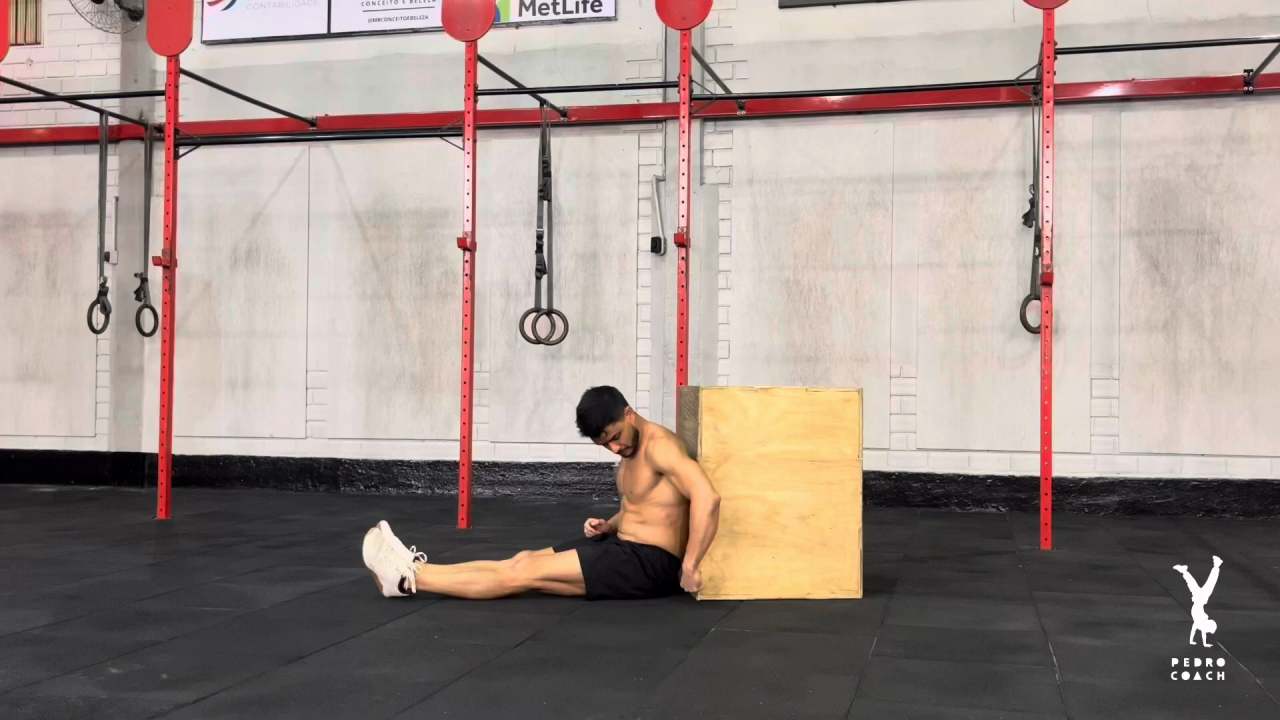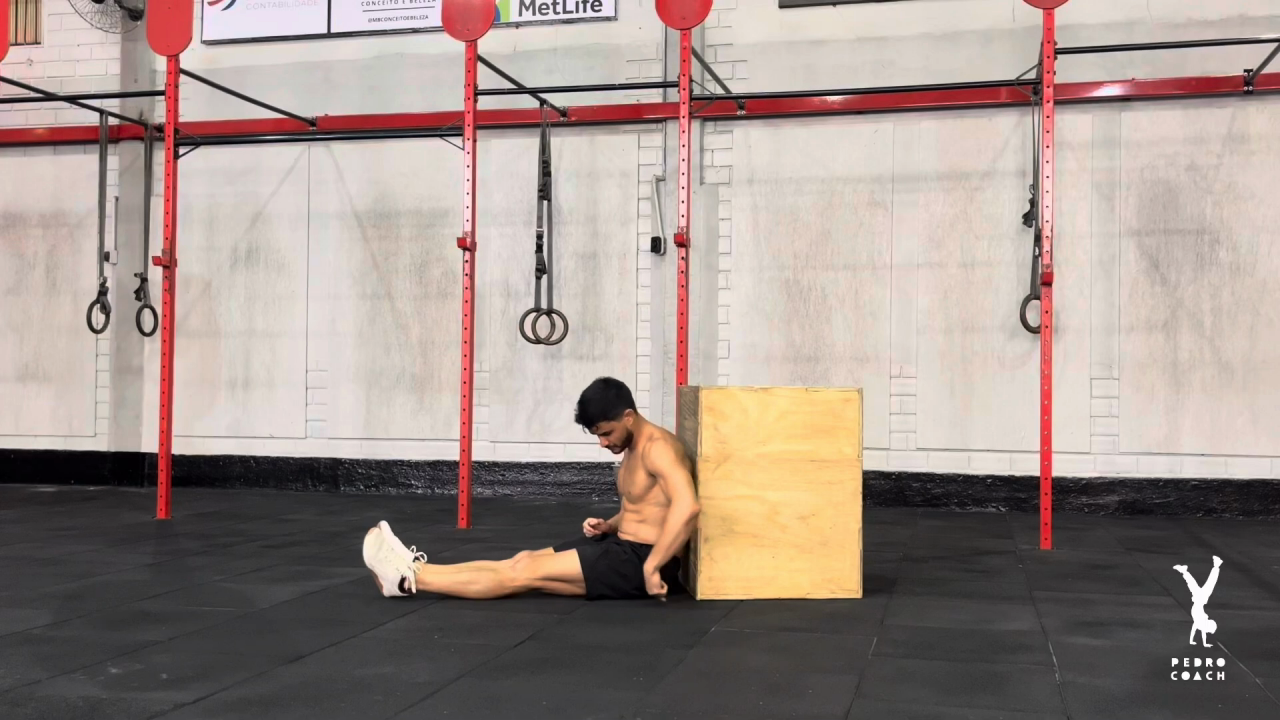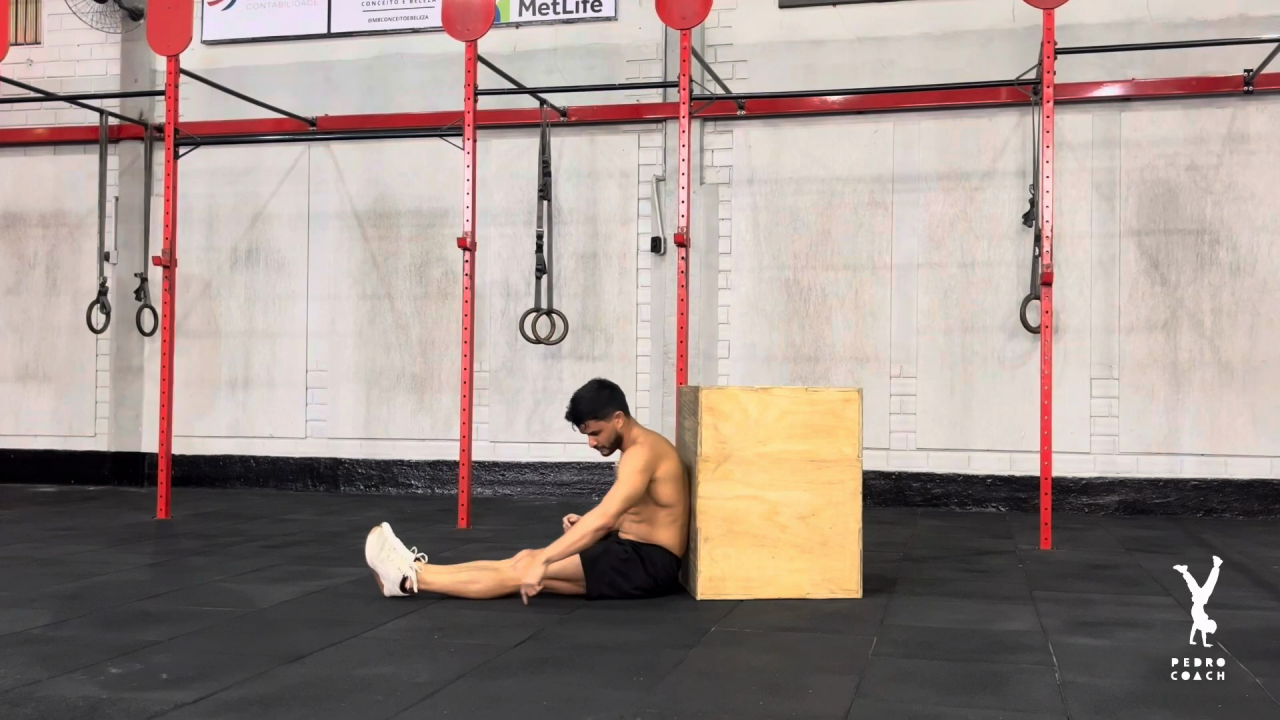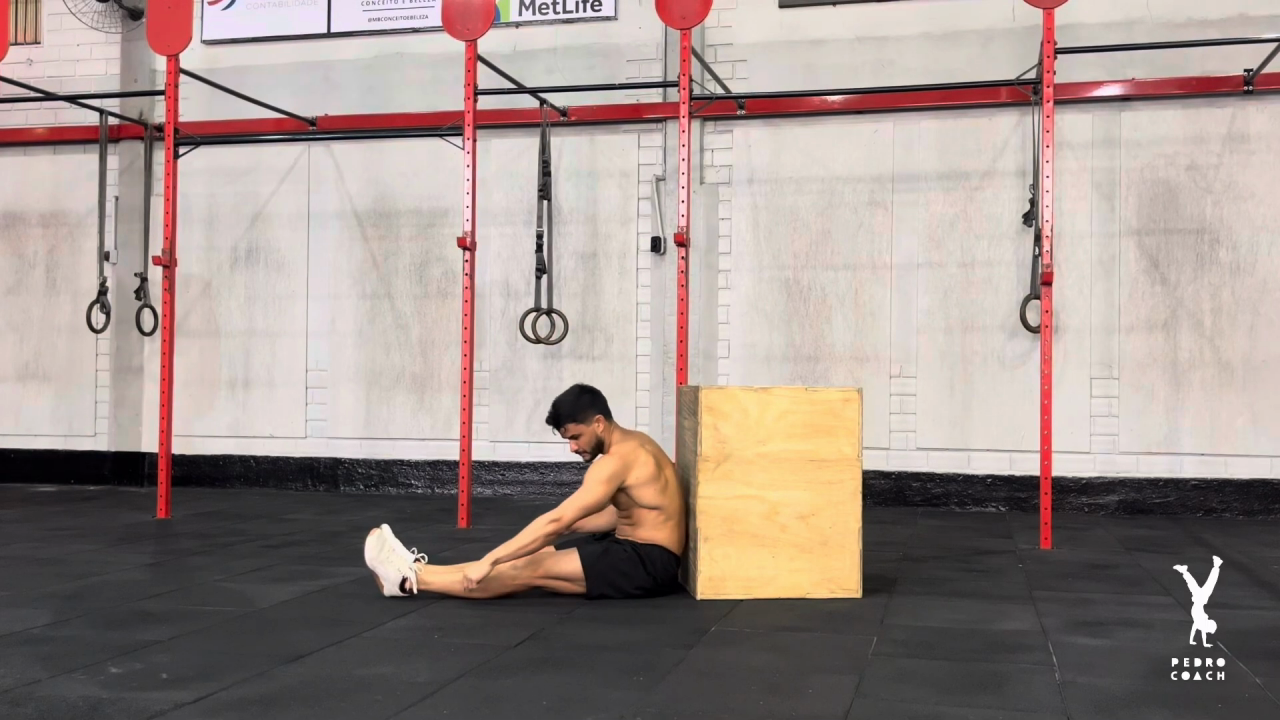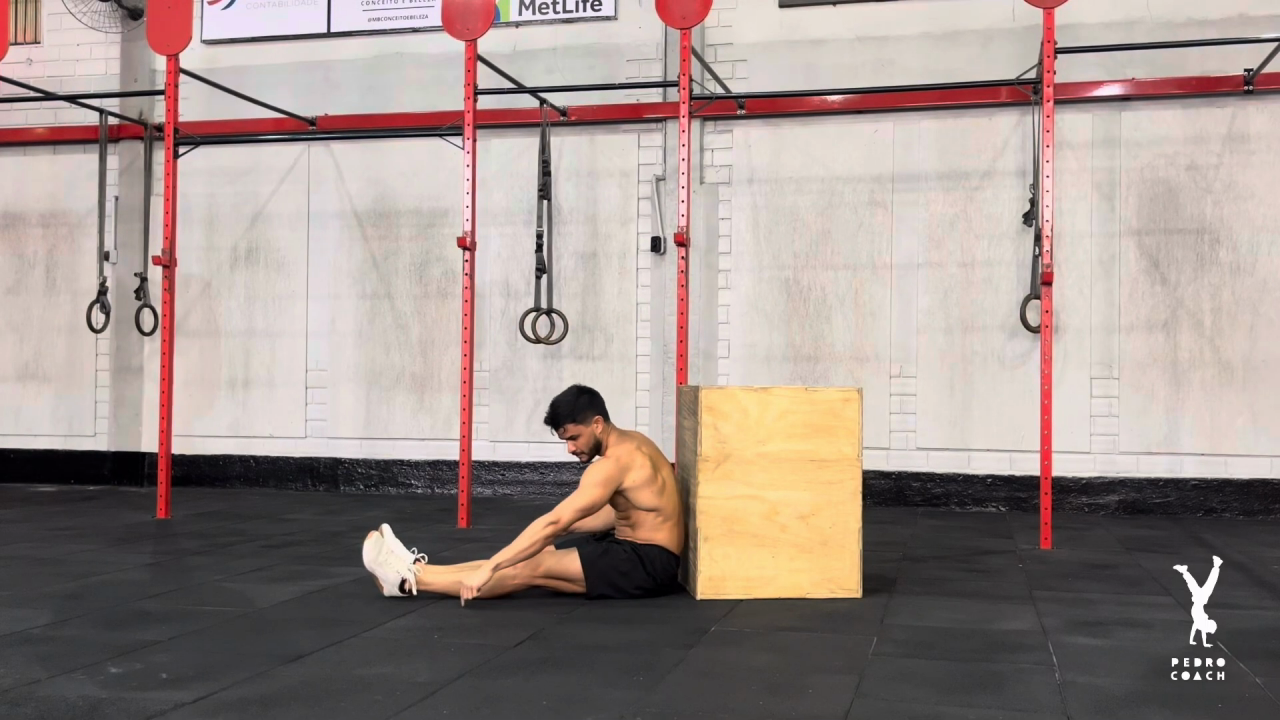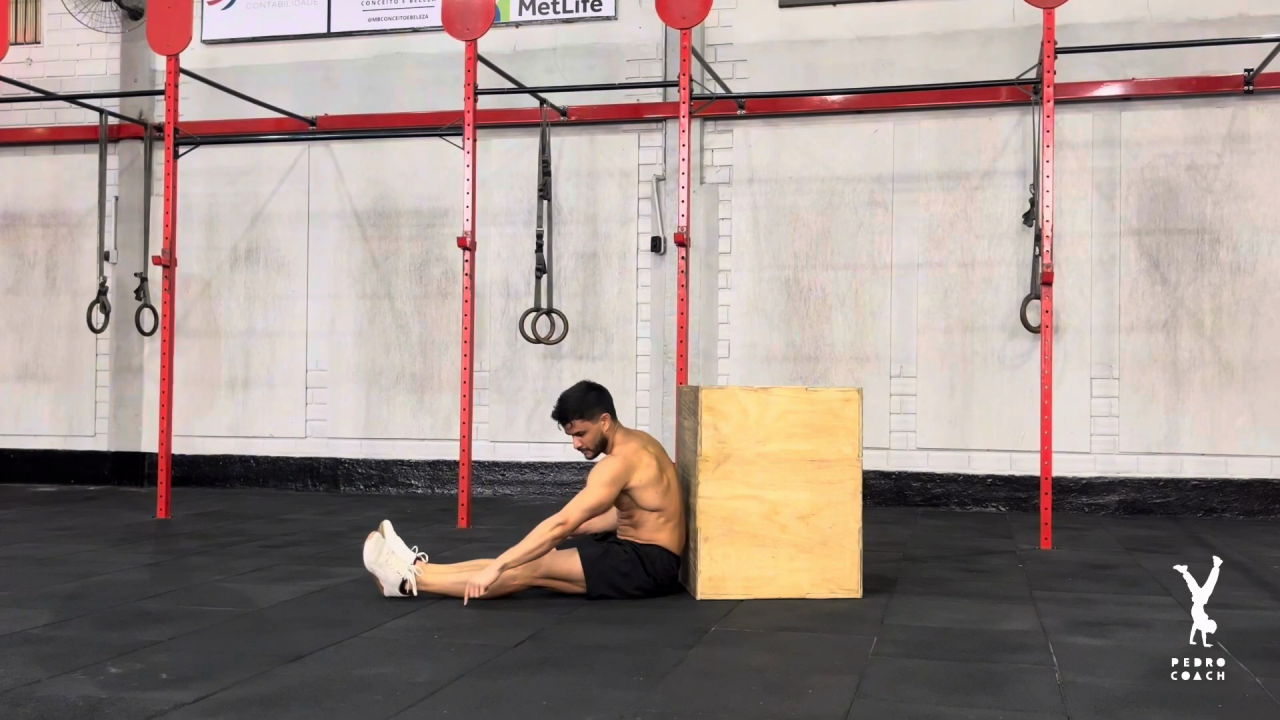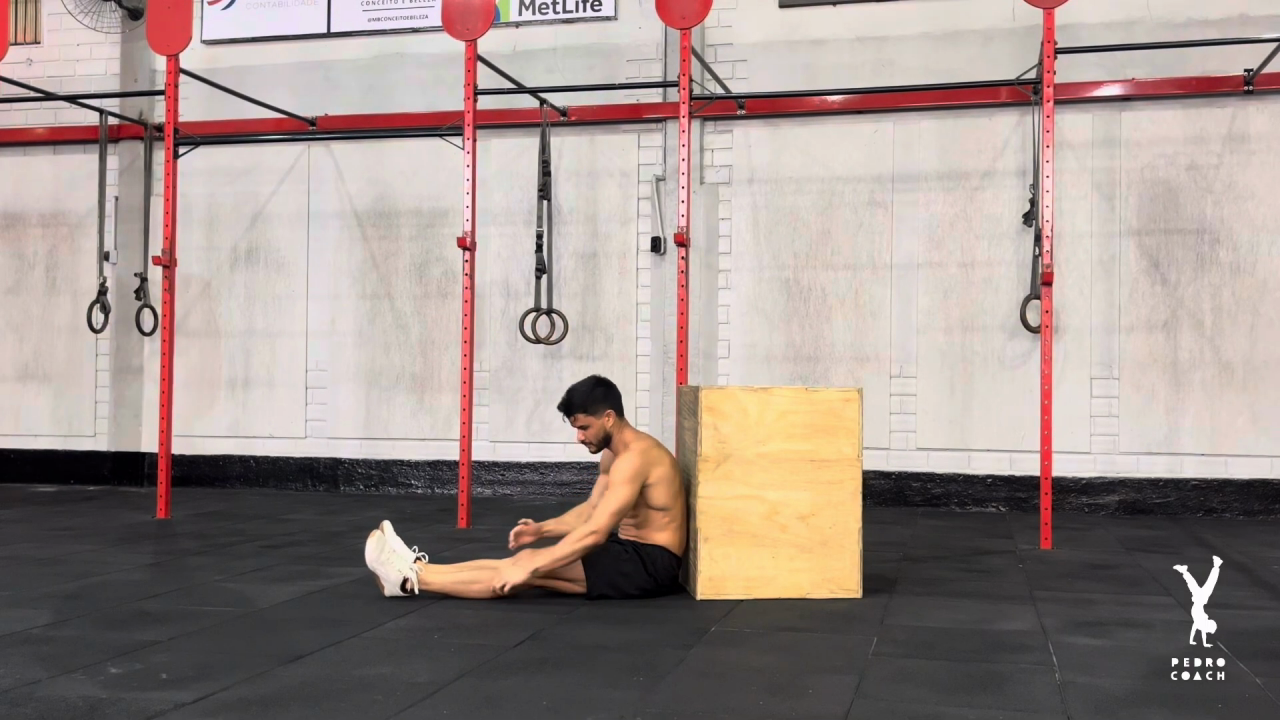
dt=0.4s
person 1, frame 1
left shoulder: (659, 445)
right shoulder: (632, 447)
left elbow: (707, 498)
left wrist: (689, 566)
right wrist: (608, 525)
left hip: (648, 564)
right hip: (627, 548)
left knee: (528, 572)
right knee: (524, 559)
left ankle: (409, 578)
right ankle: (416, 570)
person 1, frame 2
left shoulder: (657, 448)
right shoulder: (635, 448)
left elbow: (688, 509)
left wrist: (652, 568)
right wrist: (608, 526)
left hip: (640, 558)
right hip: (627, 546)
left knee: (526, 572)
right knee: (523, 559)
left ankle: (408, 578)
right ankle: (415, 569)
person 1, frame 3
left shoulder: (643, 452)
right shoulder: (639, 447)
left elbow: (603, 519)
left wrist: (542, 563)
right wrist: (585, 524)
left hip: (650, 564)
right hip: (634, 550)
left knee: (530, 566)
right knee: (527, 558)
left ankle: (410, 578)
right ankle: (416, 569)
person 1, frame 4
left shoulder: (618, 459)
right shoulder: (631, 443)
left elbow: (556, 521)
left wrist: (489, 561)
right wrist: (568, 526)
left hip: (648, 563)
right hip: (633, 549)
left knee: (529, 571)
right knee: (527, 557)
left ankle: (409, 579)
right ankle: (416, 570)
person 1, frame 5
left shoulder: (614, 462)
right shoulder: (629, 443)
left elbow: (552, 523)
left wrist: (488, 569)
right wrist: (564, 527)
left hip: (648, 563)
right hip: (631, 547)
left knee: (531, 568)
right knee: (523, 557)
left ankle: (409, 579)
right ankle: (418, 568)
person 1, frame 6
left shoulder: (621, 461)
right shoulder: (635, 443)
left elbow: (561, 524)
left wrist: (496, 566)
right wrist: (571, 529)
left hip: (650, 564)
right hip: (633, 548)
left knee: (531, 570)
right knee: (521, 560)
left ankle: (409, 580)
right ankle: (417, 567)
person 1, frame 7
left shoulder: (635, 457)
right shoulder: (613, 455)
left elbow: (594, 533)
right elbow: (590, 513)
left wrist: (529, 571)
right wrist: (544, 528)
left hip: (652, 564)
right hip: (628, 550)
left knee: (527, 565)
right knee: (526, 558)
left ankle: (410, 580)
right ankle: (417, 568)
